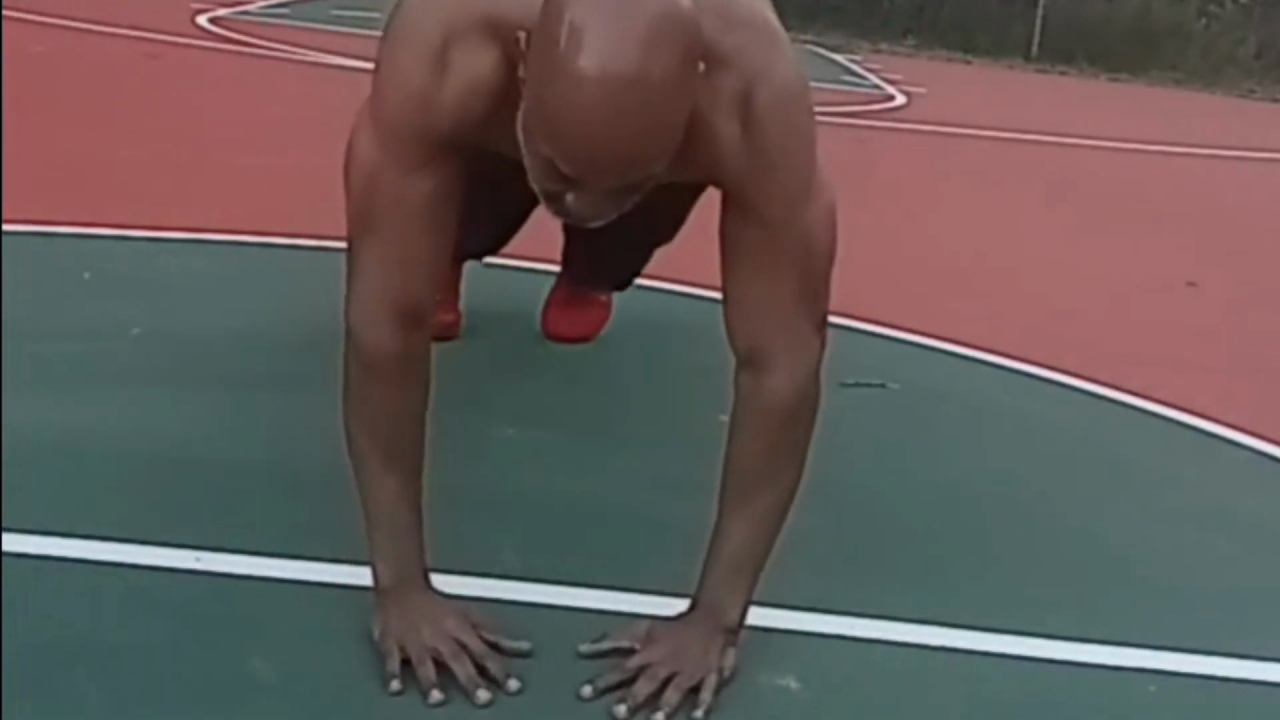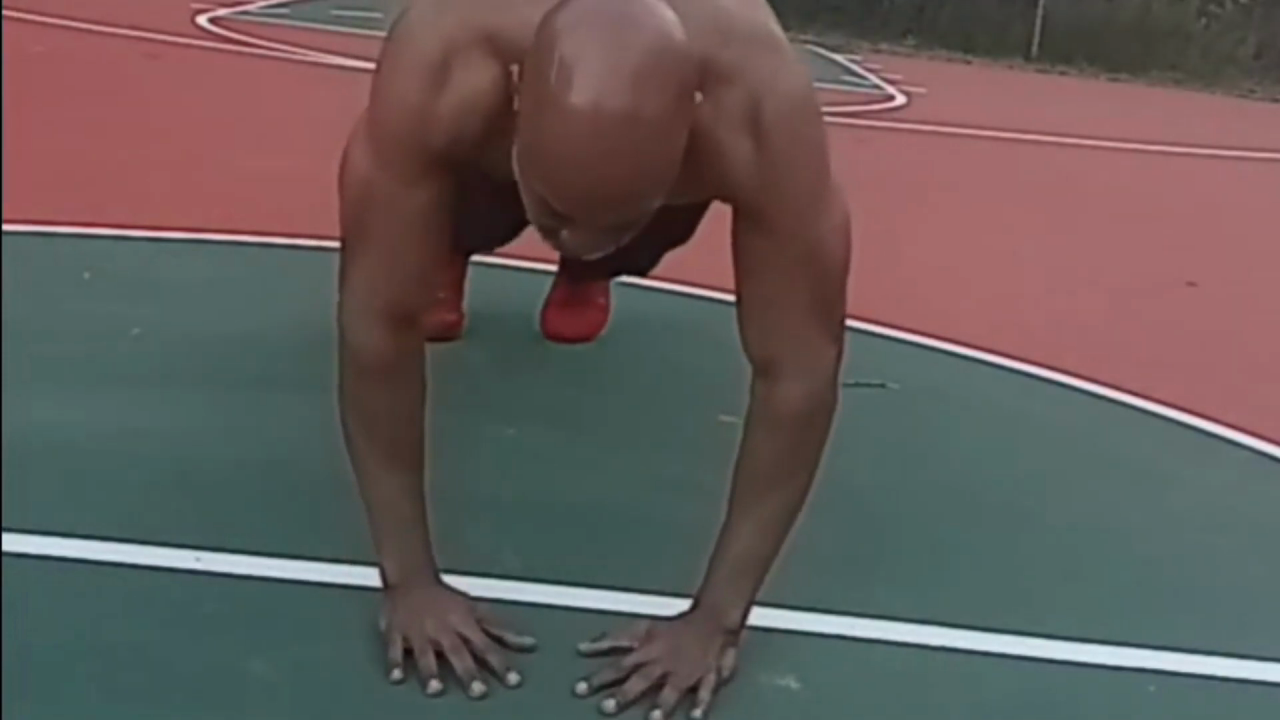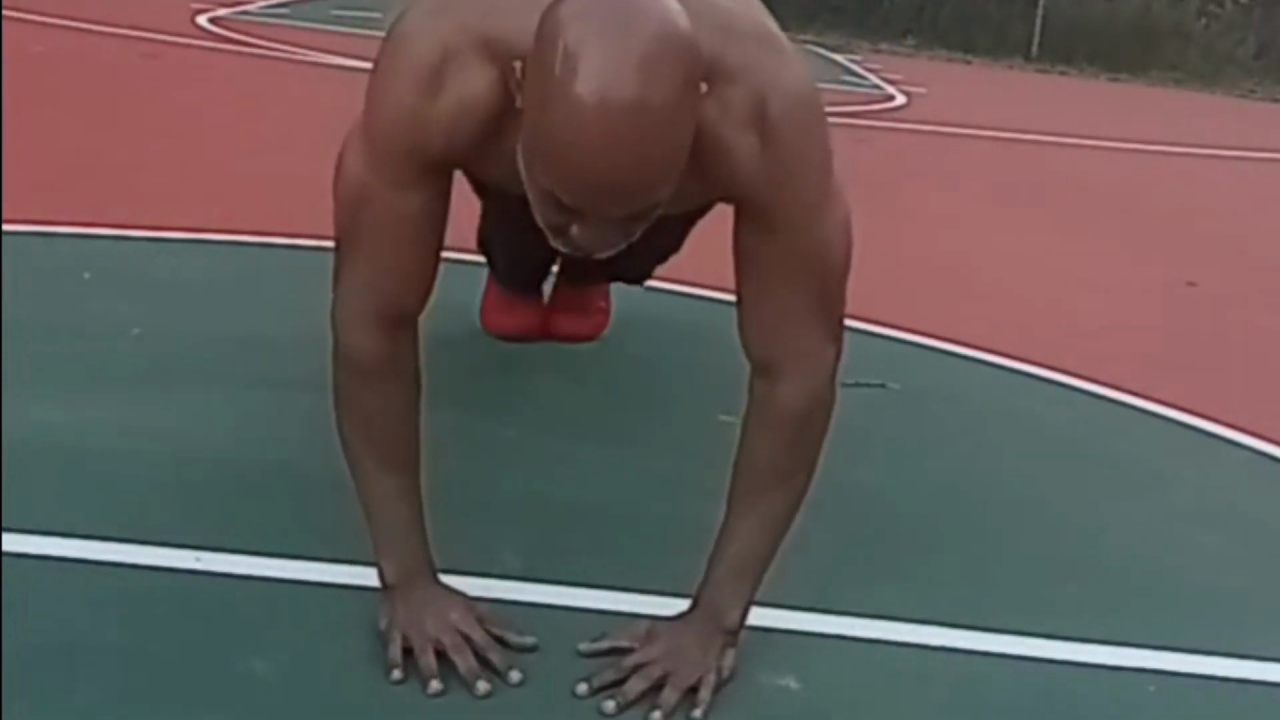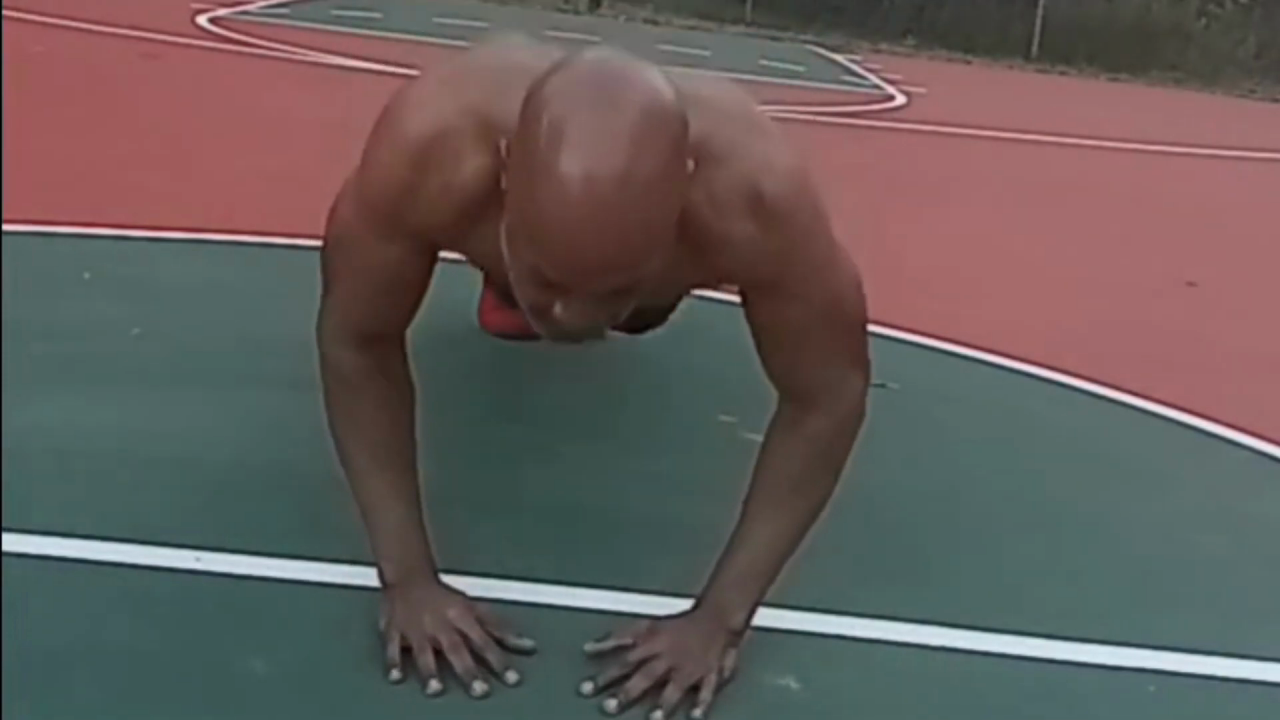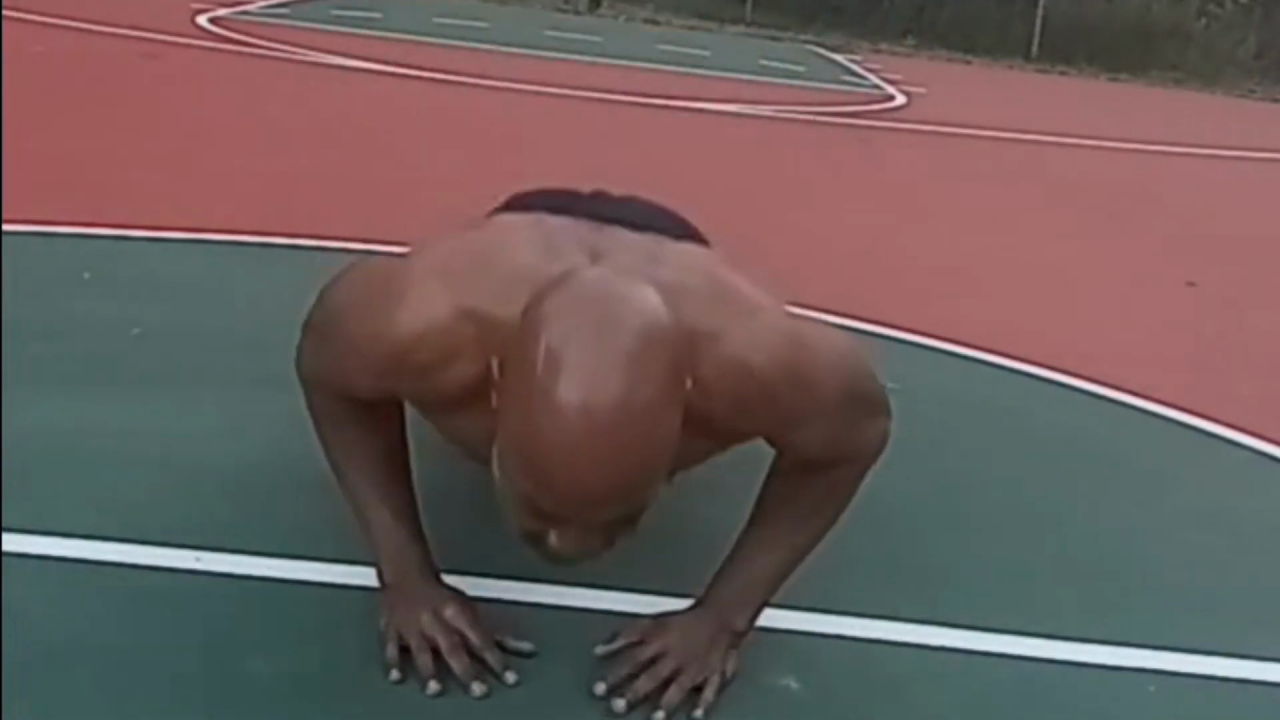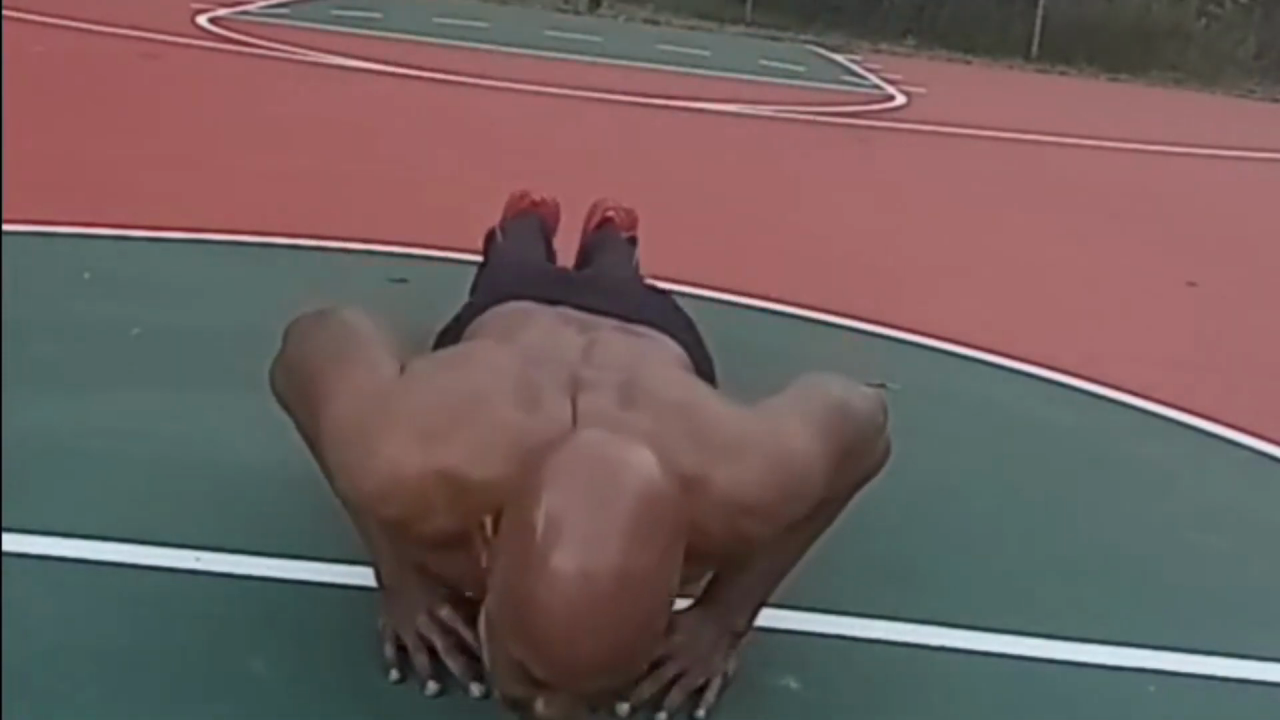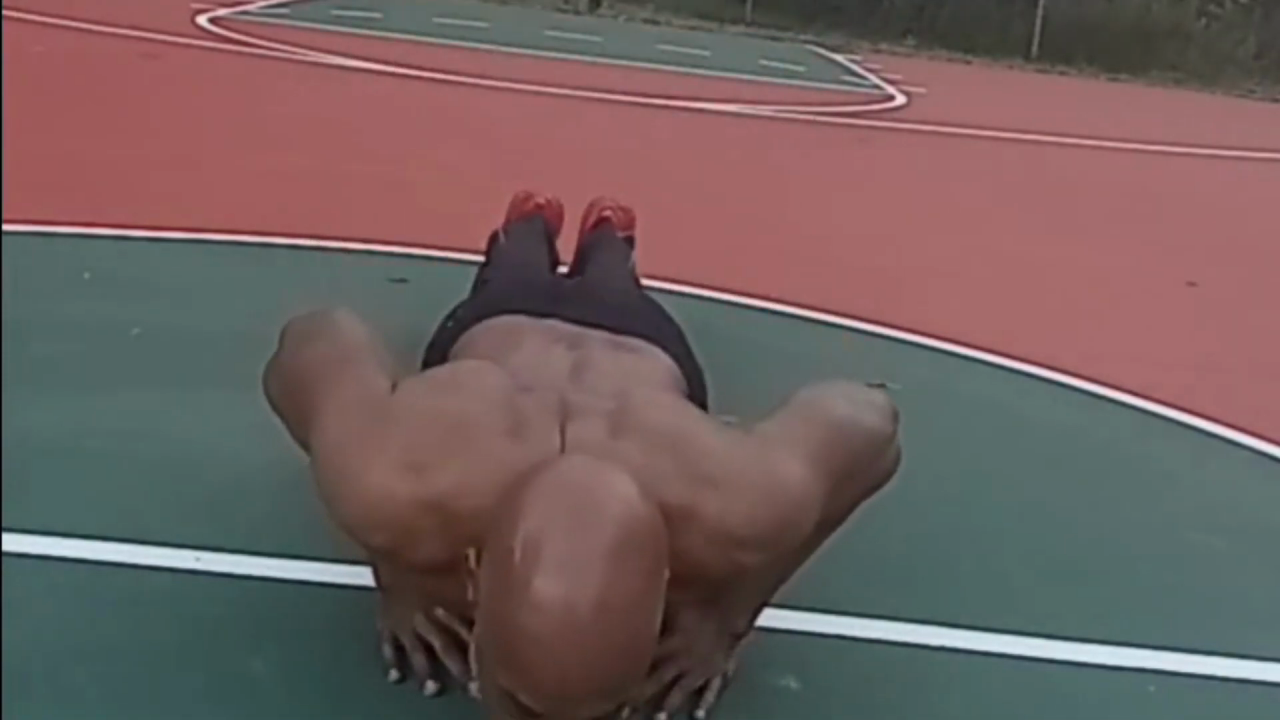
dt=0.2s
person 1, frame 1
left shoulder: (757, 100)
left elbow: (781, 364)
right elbow: (386, 322)
left wrist: (715, 616)
right wrist: (402, 585)
left ankle: (590, 275)
right ankle: (447, 260)
person 1, frame 2
left shoulder: (765, 115)
right shoulder: (441, 73)
left elbow: (797, 370)
right elbow: (378, 324)
left wrist: (717, 617)
right wrist: (409, 580)
left ankle: (585, 280)
right ankle: (460, 245)
person 1, frame 3
left shoulder: (766, 113)
right shoulder: (437, 76)
left elbow: (796, 372)
right elbow: (374, 325)
left wrist: (717, 616)
right wrist: (407, 580)
right knee: (518, 278)
left ankle: (584, 282)
right ankle: (517, 274)
person 1, frame 4
left shoulder: (754, 196)
right shoulder: (430, 151)
left elbow: (829, 394)
right elbow: (358, 342)
left wrist: (722, 613)
right wrist: (405, 574)
person 1, frame 5
left shoulder: (752, 357)
right shoulder: (424, 324)
left elbow: (860, 433)
right elbow: (325, 374)
left wrist: (723, 618)
right wrist: (405, 578)
person 1, frame 6
left shoulder: (741, 489)
right shoulder: (408, 467)
left elbow: (865, 418)
right elbow: (314, 340)
left wrist: (724, 619)
right wrist: (399, 580)
left hip: (652, 336)
right hip: (503, 324)
left ankle: (610, 235)
right ankle: (525, 224)
person 1, frame 7
left shoulder: (724, 509)
right shoulder: (402, 492)
left elbow: (875, 426)
right elbow: (304, 356)
left wrist: (723, 620)
right wrist: (400, 580)
left hip: (645, 354)
right hip: (492, 336)
left ankle: (607, 234)
right ankle: (529, 226)
